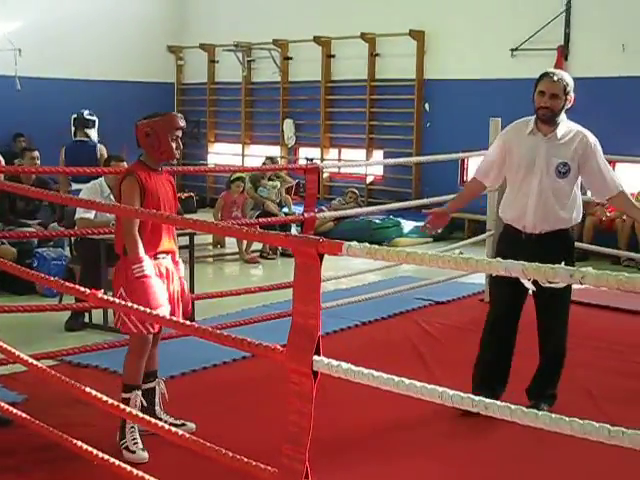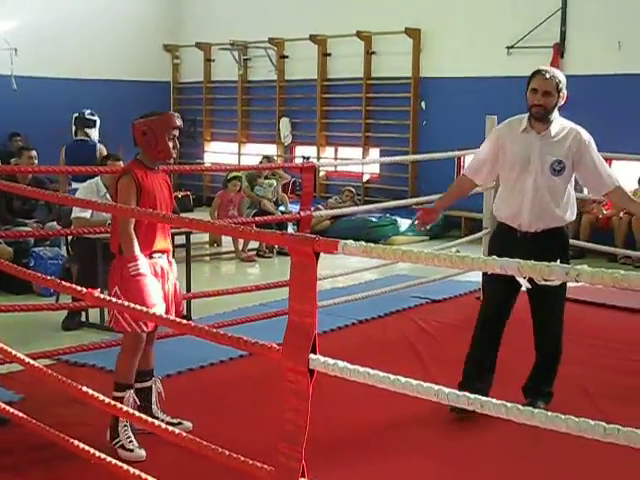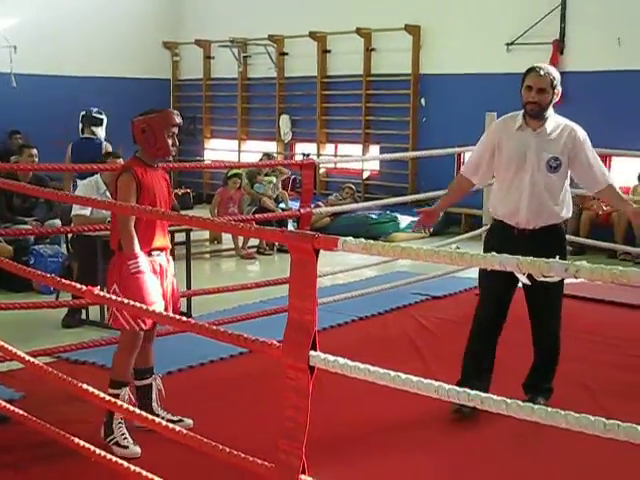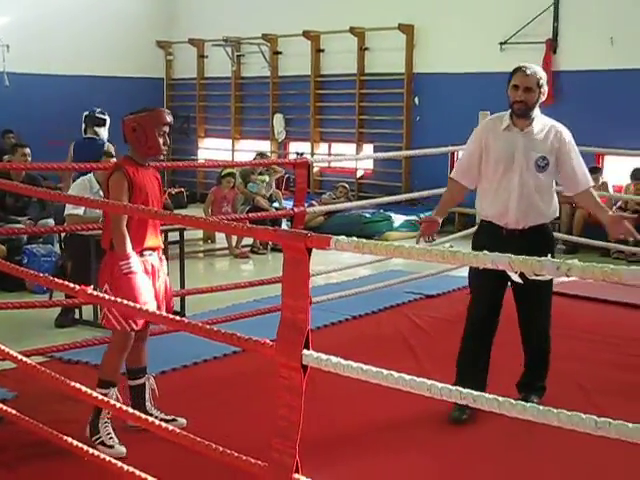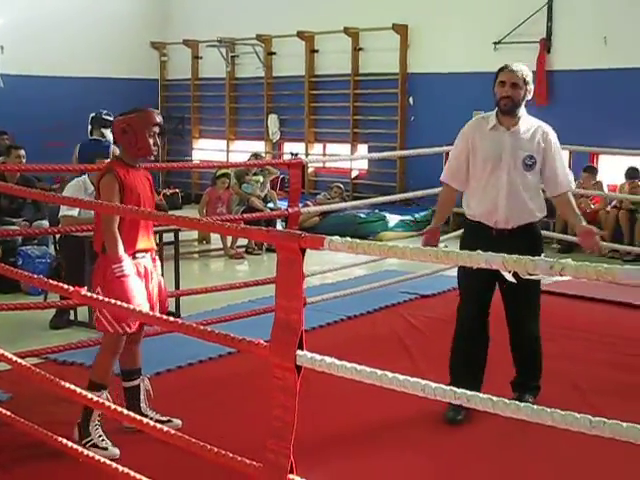
dt=0.1s
person 1, frame 1
left shoulder: (582, 141)
right shoulder: (514, 133)
left elbow: (609, 189)
right elbow: (483, 179)
right wrist: (448, 210)
left hip: (555, 244)
right hip: (513, 239)
left knee: (552, 326)
right knee: (499, 319)
left ankle: (542, 394)
right ankle: (486, 389)
person 1, frame 2
left shoulder: (576, 138)
right shoulder: (506, 131)
left elbow: (605, 185)
right elbow: (474, 175)
right wrist: (439, 207)
left hip: (550, 241)
right hip: (507, 237)
left knee: (548, 323)
right knee: (490, 316)
left ankle: (539, 393)
right ankle: (473, 389)
person 1, frame 3
left shoulder: (571, 135)
right shoulder: (501, 128)
left elbow: (599, 183)
right elbow: (471, 174)
right wrist: (439, 208)
left hip: (546, 238)
right hip: (503, 234)
left knee: (546, 321)
right knee: (487, 315)
left ankle: (539, 389)
right ankle: (472, 388)
person 1, frame 4
left shoulder: (557, 135)
right shoulder: (487, 130)
left elbow: (578, 187)
right elbow: (462, 180)
left wrist: (607, 218)
right wrist: (438, 216)
left hip: (535, 238)
right hip: (491, 235)
left knee: (536, 319)
right knee: (480, 317)
left ankle: (532, 388)
right ankle: (468, 392)
person 1, frame 5
left shoulder: (543, 134)
right shoulder: (474, 130)
left elbow: (559, 188)
right elbow: (453, 183)
left wrist: (579, 226)
right wrist: (437, 224)
left hip: (523, 238)
right hip: (479, 235)
left knee: (525, 319)
right knee: (470, 318)
left ankle: (526, 388)
right ankle: (463, 392)
person 2, frame 1
left shoulder: (167, 178)
right shoulder: (135, 178)
right elbow: (130, 232)
left wrist: (176, 271)
right wrist: (145, 275)
left hip: (165, 265)
right hip: (140, 268)
left knee: (154, 339)
right knee: (141, 341)
left ankle: (152, 411)
right ankle: (127, 426)
person 2, frame 2
left shoulder: (163, 177)
right shoulder: (131, 177)
right elbow: (126, 231)
left wrist: (168, 269)
right wrist: (140, 274)
left hip: (160, 264)
right hip: (135, 266)
left knee: (149, 338)
right knee: (135, 340)
left ankle: (148, 410)
right ankle: (119, 424)
person 2, frame 3
left shoulder: (161, 175)
right shoulder: (131, 174)
right elbow: (126, 229)
left wrist: (165, 267)
right wrist: (140, 271)
left hip: (158, 261)
right hip: (134, 265)
left knee: (148, 335)
right knee: (132, 338)
left ankle: (148, 407)
right ankle: (113, 422)
person 2, frame 4
left shoulder: (152, 174)
right shoulder: (122, 174)
right elbow: (119, 228)
left wrist: (158, 267)
right wrist: (131, 271)
left hip: (151, 261)
right hip: (126, 264)
left knee: (141, 335)
right knee: (123, 338)
left ankle: (141, 407)
right ankle: (99, 421)
person 2, frame 5
left shoulder: (144, 175)
right shoulder: (113, 176)
right elbow: (110, 232)
left wrist: (153, 269)
right wrist: (124, 273)
left hip: (143, 264)
right hip: (119, 267)
left knee: (134, 336)
right knee: (114, 341)
left ankle: (136, 408)
right ankle: (88, 425)
person 3, frame 1
right shoulder: (91, 190)
right elbow: (81, 223)
right wrist: (112, 223)
right hip: (91, 241)
right knee: (94, 258)
right ankle: (78, 312)
person 3, frame 2
right shoulder: (87, 189)
right elbow: (78, 223)
right wrist: (108, 222)
right hip: (87, 240)
right knee: (90, 258)
right ankle: (75, 311)
person 3, frame 3
right shoulder: (87, 186)
right elbow: (78, 221)
right wrist: (108, 220)
right hip: (87, 238)
right knee: (90, 256)
right ankle: (76, 309)
person 3, frame 4
right shoulder: (81, 186)
right elbow: (71, 220)
right wrist: (102, 219)
right hip: (81, 237)
right knee: (83, 255)
right ankle: (69, 308)
person 3, frame 5
right shoulder: (76, 187)
right elbow: (65, 222)
right wrist: (96, 221)
right hip: (75, 239)
right knee: (78, 257)
right ankle: (65, 308)
